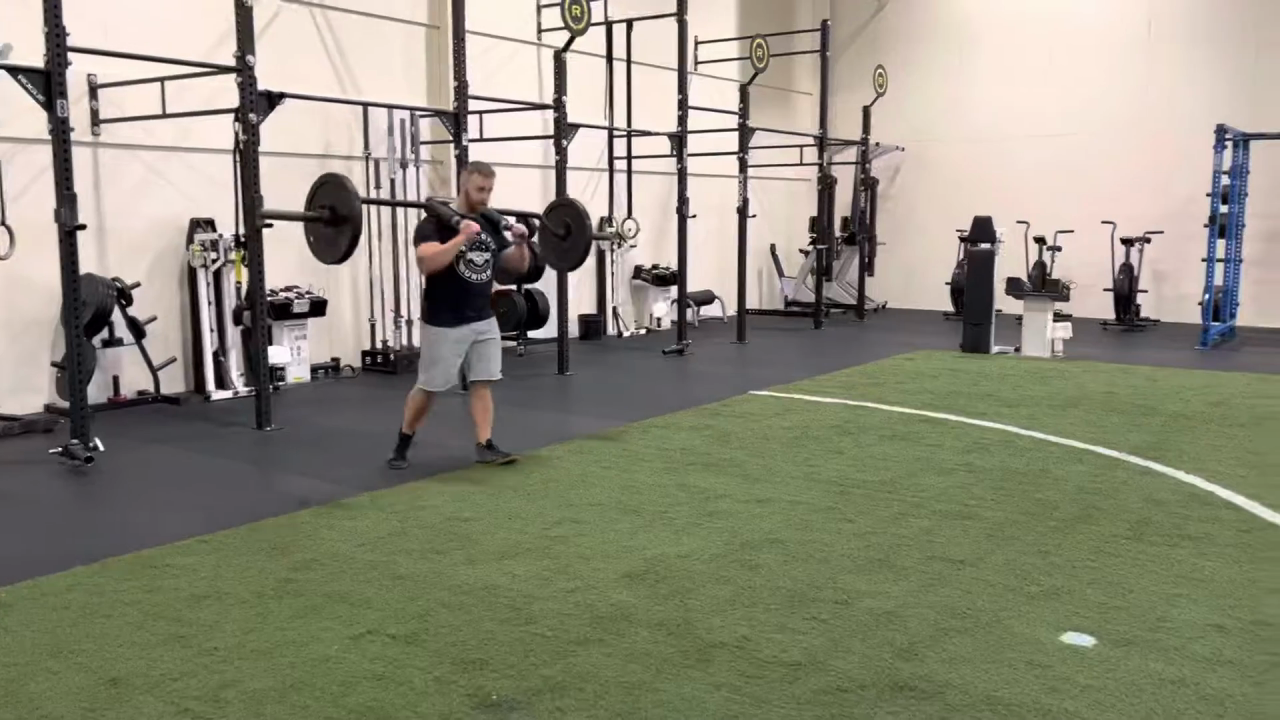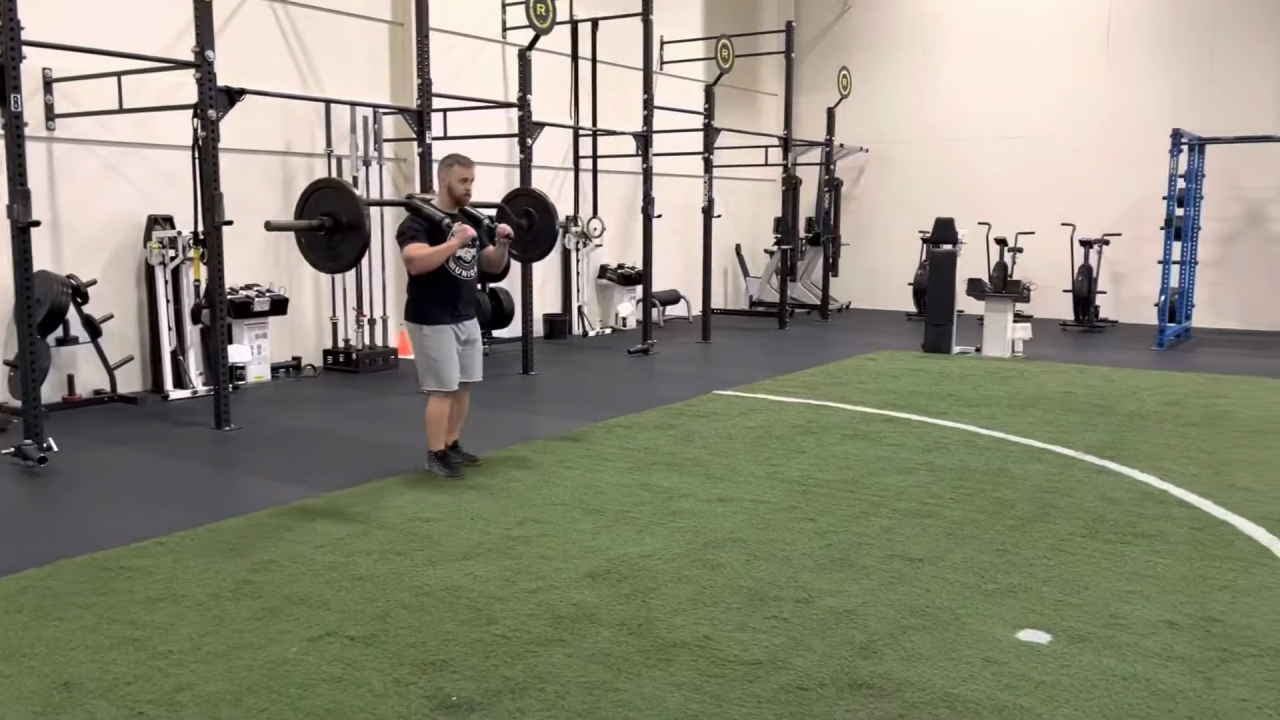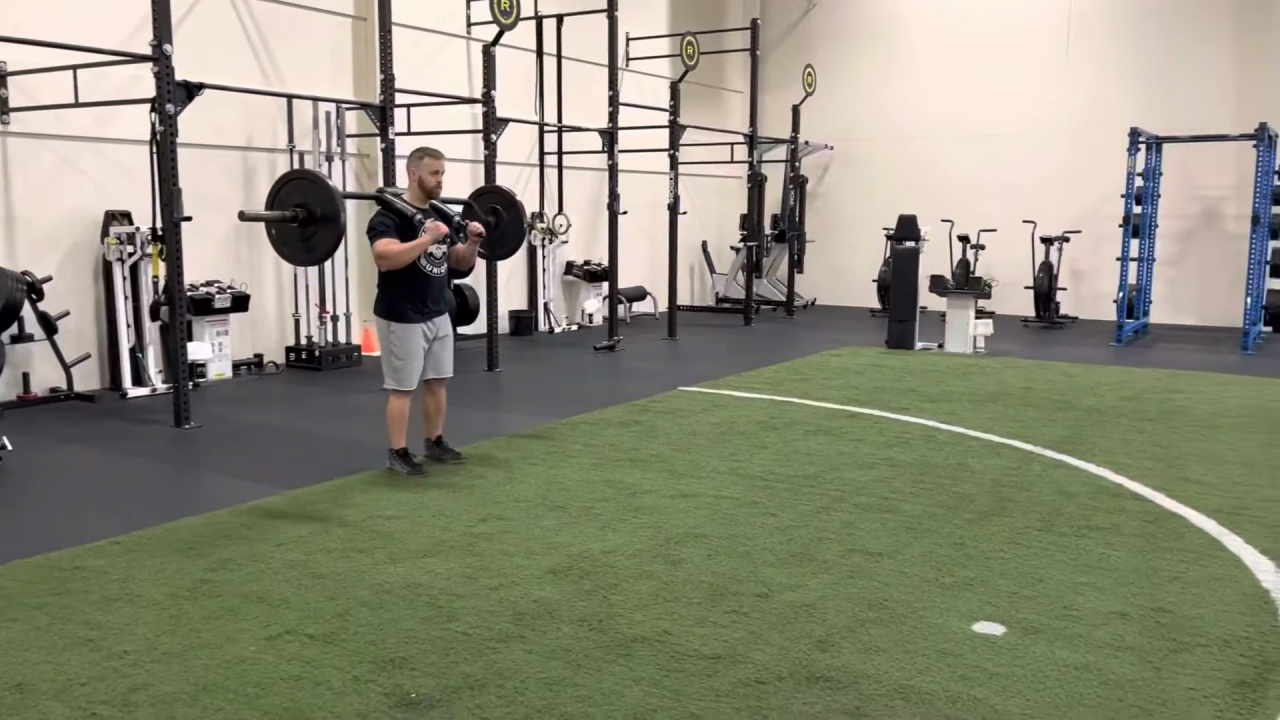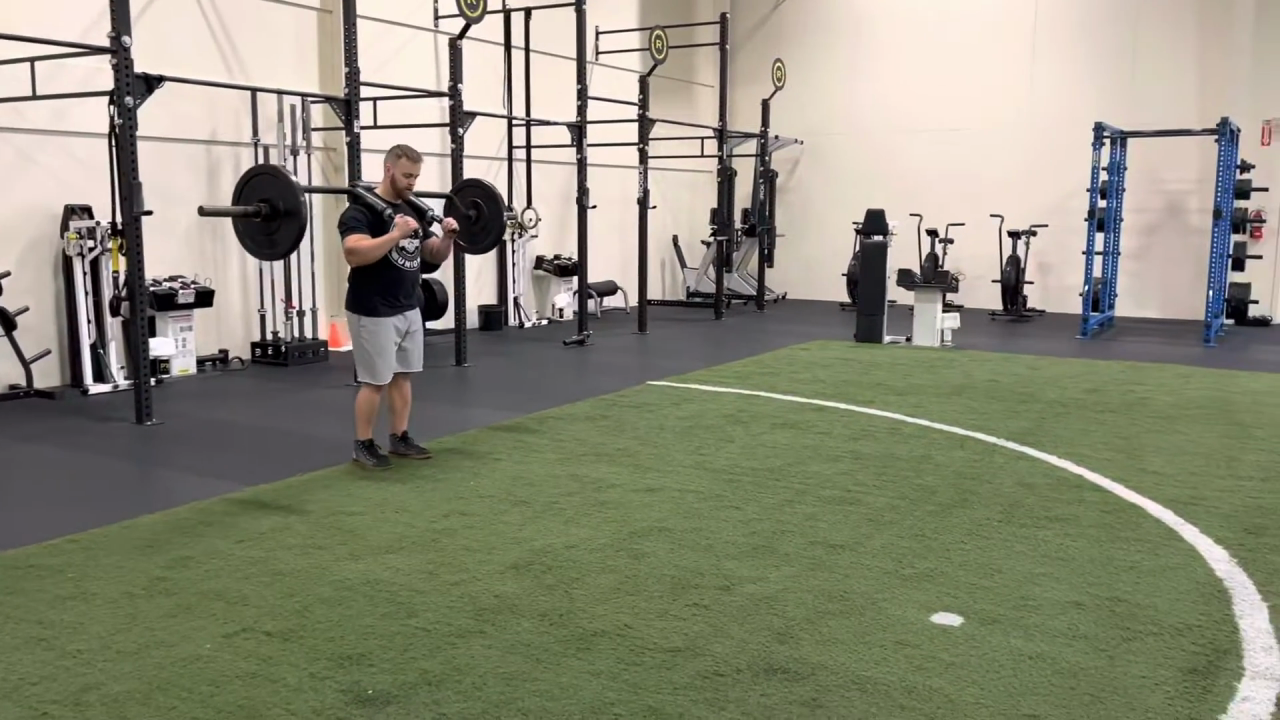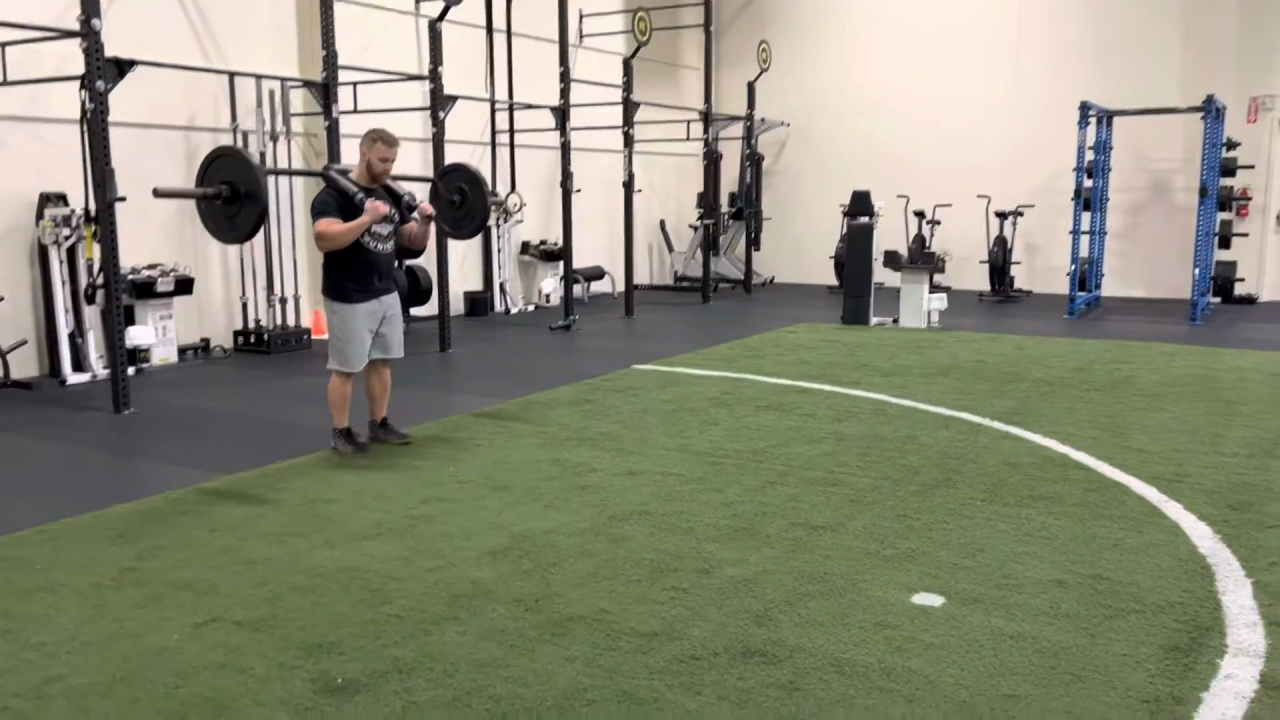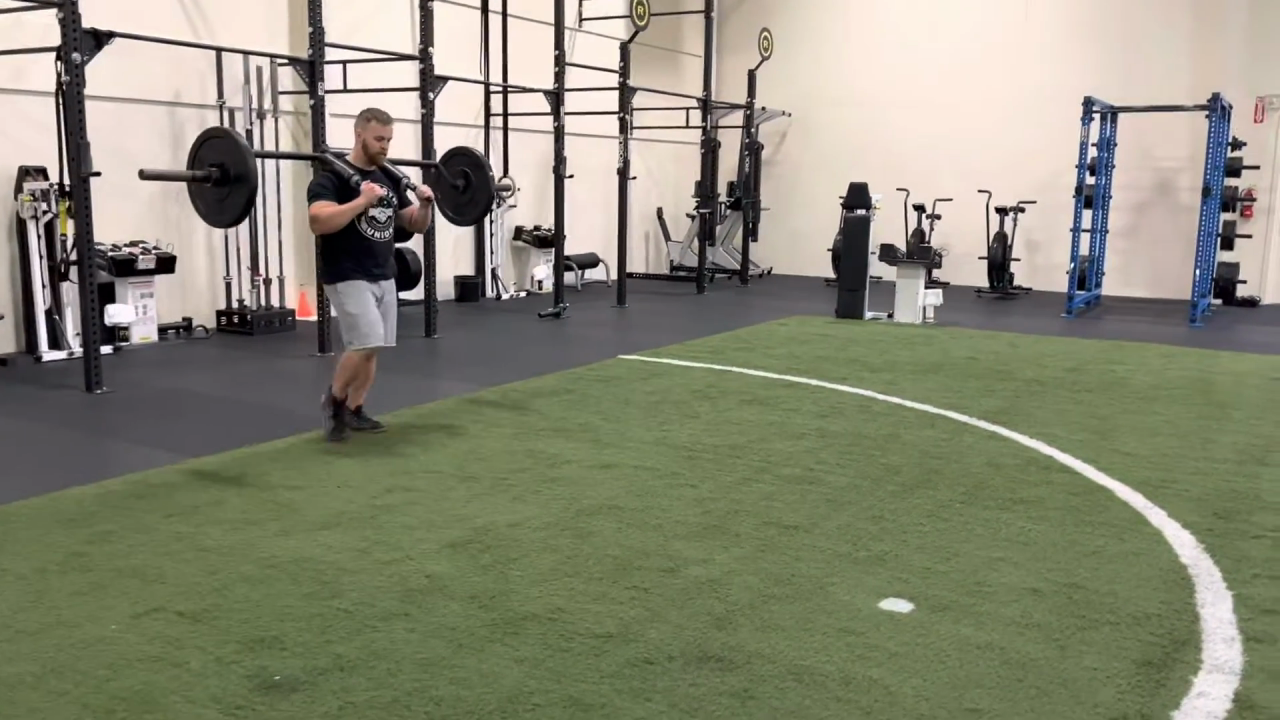
dt=0.5s
person 1, frame 1
left shoulder: (491, 224)
right shoulder: (436, 223)
left elbow: (519, 266)
right elbow: (426, 264)
left wrist: (521, 243)
right wrist: (462, 238)
left hip: (484, 320)
right hip: (444, 323)
left knee: (483, 383)
right knee: (429, 387)
left ankle: (485, 445)
right ankle: (403, 439)
person 1, frame 2
left shoulder: (469, 221)
right shoulder: (419, 222)
left elbow: (493, 265)
right elbow: (415, 262)
left wrist: (502, 244)
right wrist: (456, 241)
left hip: (467, 317)
right hip: (432, 321)
left knee: (463, 385)
right knee: (442, 388)
left ankle: (451, 445)
right ankle: (436, 454)
person 1, frame 3
left shoulder: (439, 216)
right shoulder: (390, 217)
left elbow: (461, 263)
right elbow: (386, 259)
left wrist: (473, 242)
right wrist: (428, 238)
left hip: (438, 314)
right hip: (402, 318)
left knee: (437, 383)
right knee: (402, 387)
left ankle: (435, 442)
right ankle: (397, 453)
person 1, frame 4
left shoulder: (412, 211)
right shoulder: (361, 211)
left elbow: (435, 256)
right elbow: (354, 254)
left wrist: (448, 237)
right wrist: (396, 234)
left hip: (409, 309)
right hip: (374, 312)
left knee: (402, 375)
right knee: (375, 381)
left ankle: (400, 438)
right ankle: (363, 444)
person 1, frame 5
left shoulder: (390, 196)
right shoulder: (334, 195)
left elbow: (415, 242)
right elbow: (324, 238)
left wrist: (424, 221)
right wrist: (367, 218)
left hip: (386, 294)
right hip: (349, 298)
left knee: (382, 362)
right knee: (346, 368)
left ankle: (380, 424)
right ankle: (341, 433)
person 1, frame 6
left shoulder: (388, 179)
right shoulder: (332, 177)
left elbow: (416, 225)
right elbow: (318, 223)
left wrist: (424, 204)
right wrist: (363, 201)
left hip: (383, 277)
right hip: (346, 278)
left knee: (367, 349)
right knee: (368, 345)
left ankle: (352, 411)
right ankle: (334, 398)
